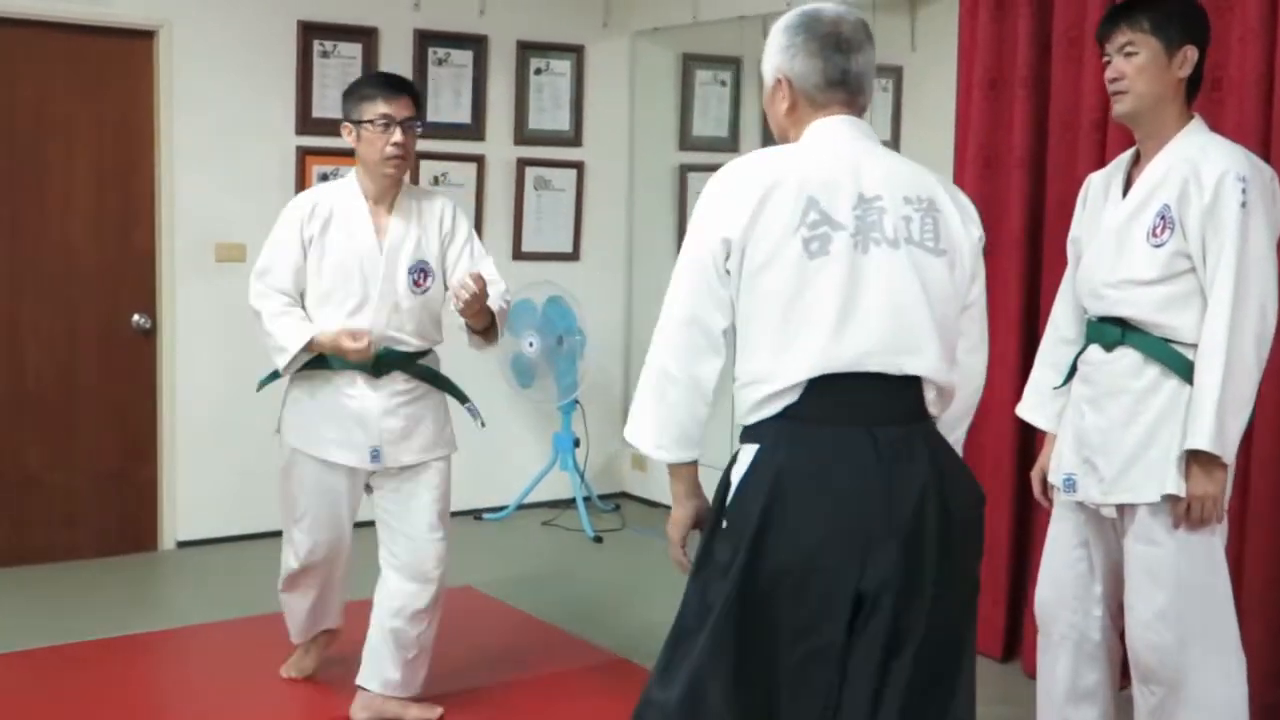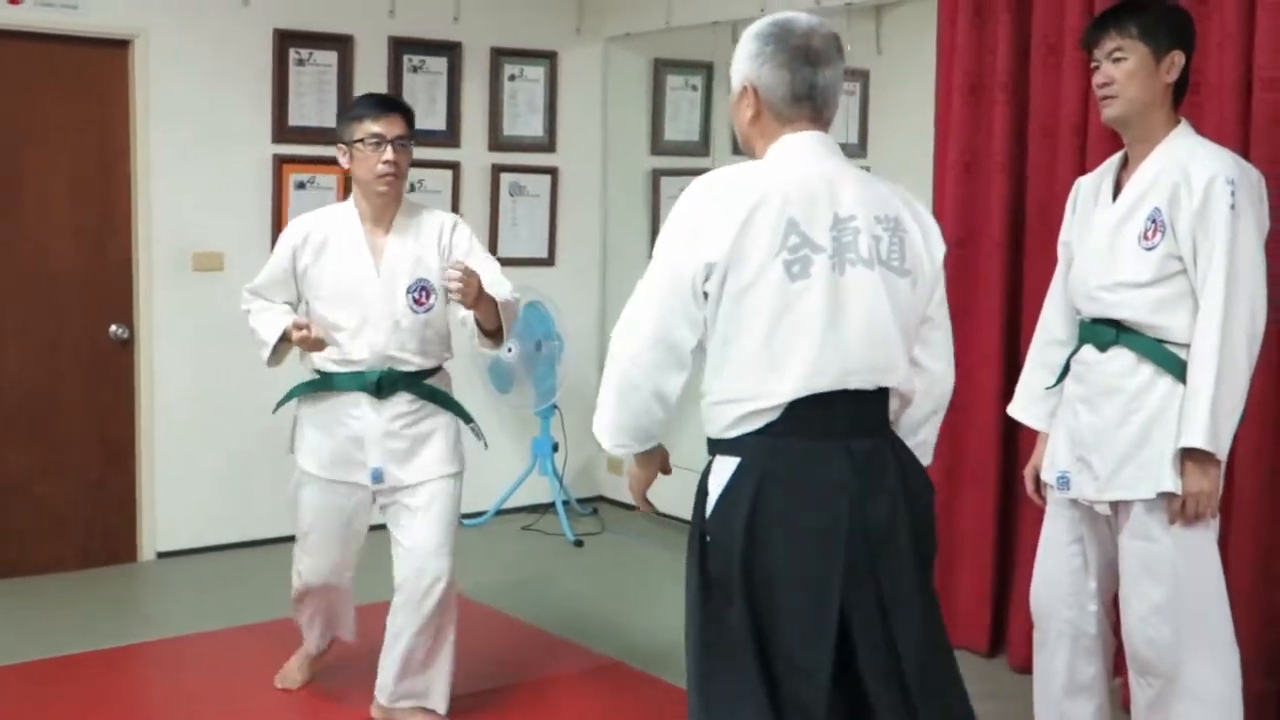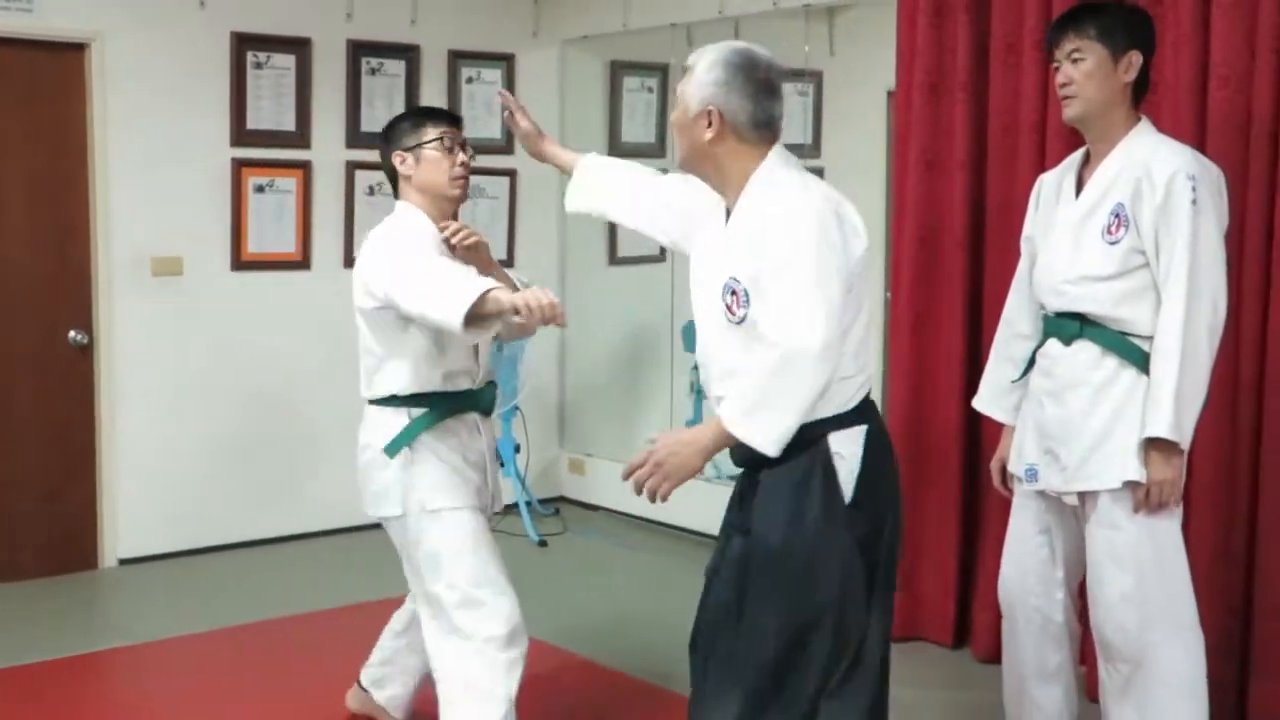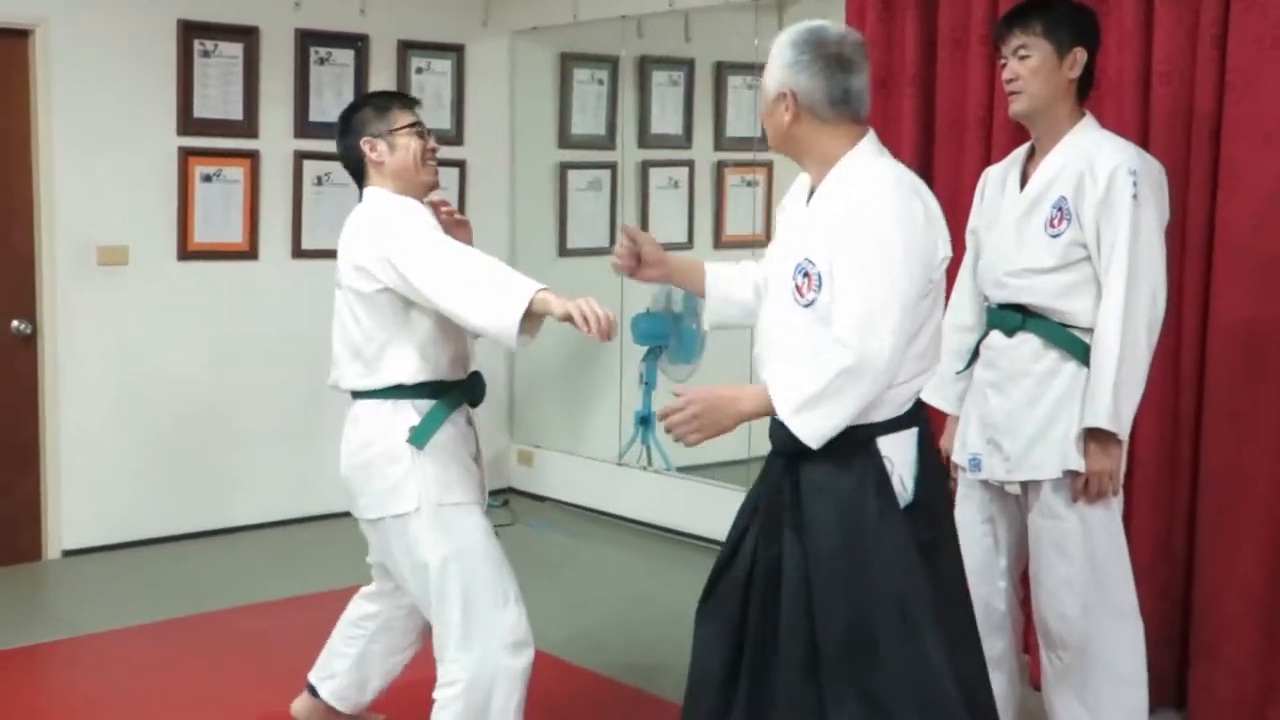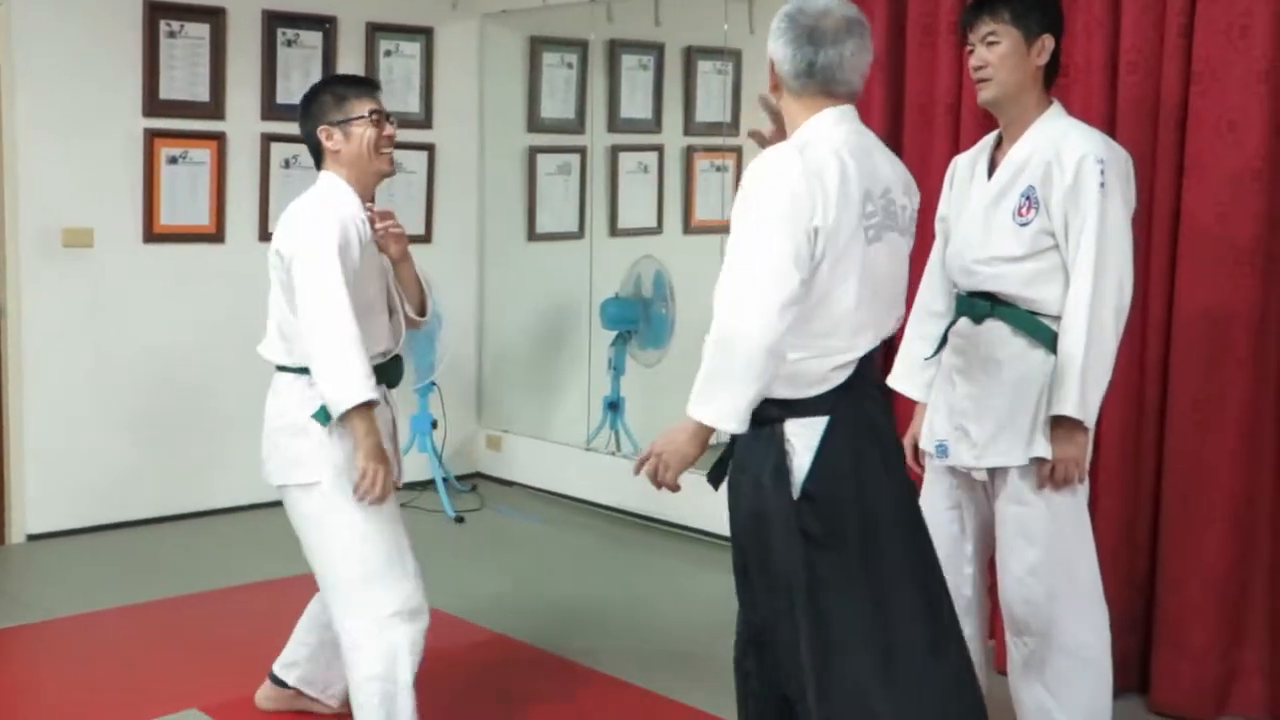
dt=0.5s
person 1, frame 1
right shoulder: (1101, 185)
left wrist: (1209, 451)
right wrist: (1052, 430)
left hip: (1168, 423)
right hip: (1093, 421)
left knee: (1173, 634)
right knee: (1066, 615)
person 1, frame 2
left shoulder: (1215, 177)
right shoulder: (1090, 189)
left elbow: (1231, 318)
left wrist: (1203, 448)
right wrist: (1043, 429)
left hip: (1161, 423)
right hip: (1084, 419)
left knee: (1169, 628)
right knee: (1060, 609)
person 1, frame 3
left shoulder: (1175, 173)
right shoulder: (1052, 185)
left elbow: (1192, 309)
left wrist: (1167, 438)
right wrist: (1009, 421)
left hip: (1123, 413)
right hip: (1050, 409)
left knee: (1137, 613)
right knee: (1029, 596)
person 1, frame 4
left shoulder: (1116, 168)
right shoulder: (997, 178)
left elbow: (1133, 301)
left wrist: (1105, 429)
right wrist: (951, 412)
left hip: (1065, 402)
right hip: (992, 397)
left knee: (1078, 600)
right knee: (975, 583)
person 1, frame 5
left shoulder: (1084, 156)
right shoulder: (966, 166)
left elbow: (1099, 291)
left wrist: (1072, 416)
right wrist: (920, 400)
left hip: (1034, 387)
right hip: (963, 387)
left knee: (1042, 587)
right knee: (940, 569)
person 2, frame 1
left shoulder: (746, 185)
right shoulder: (945, 200)
left elbow: (688, 343)
right elbow: (965, 362)
left wrist: (684, 482)
left hip: (796, 472)
right hip: (917, 472)
person 2, frame 2
left shoulder: (723, 198)
right shoulder: (904, 212)
left elbow: (648, 344)
right elbow: (932, 369)
left wrist: (642, 449)
left hip: (770, 485)
right hip: (877, 477)
person 2, frame 3
left shoulder: (795, 210)
right shoulder: (721, 203)
left elbow: (804, 352)
right elbow: (644, 191)
left wrist: (704, 440)
right wrist: (548, 150)
left hip: (823, 466)
right hip: (783, 466)
right knee: (753, 656)
person 2, frame 4
left shoulder: (883, 200)
right shoulder: (812, 193)
left elbow: (866, 353)
right elbow: (772, 291)
left wrist: (741, 402)
right wrist: (667, 267)
left hip: (867, 472)
right hip: (810, 463)
right knee: (747, 630)
person 2, frame 5
left shoulder: (787, 167)
right shoulder: (886, 168)
left elbow: (752, 318)
left wrist: (696, 428)
left hip: (803, 438)
right hip: (854, 419)
left knee: (865, 663)
right knee: (790, 640)
person 3, frame 1
left shoulder: (442, 215)
right shoulder: (311, 211)
left elbow: (492, 300)
right elbow: (269, 298)
left wrist: (478, 312)
right wrist: (323, 341)
left hip: (414, 402)
right hip: (328, 402)
left knee: (417, 561)
right knee: (313, 546)
right ankle: (314, 632)
person 3, frame 2
left shoulder: (443, 230)
right shoulder: (307, 234)
left elbow: (501, 312)
right elbow: (260, 301)
left wrist: (480, 301)
right wrist: (290, 331)
left hip: (421, 420)
right hip: (336, 419)
left knee: (427, 573)
right knee: (320, 560)
right ankle: (323, 634)
person 3, frame 3
left shoulder: (453, 246)
right shoulder: (398, 242)
left elbow: (522, 323)
right elbow: (430, 291)
left wrist: (486, 266)
right wrist: (508, 298)
left hip: (462, 439)
right hip: (416, 450)
left knee: (444, 599)
right knee: (486, 623)
person 3, frame 4
left shoulder: (404, 225)
right shoulder: (387, 223)
left elbow: (456, 289)
right elbow: (457, 282)
left wrist: (464, 244)
right wrist: (556, 304)
left hip: (402, 439)
right hip: (410, 444)
left knee: (400, 589)
right knee: (490, 632)
person 3, frame 5
left shoulder: (356, 218)
right shoulder: (319, 217)
left elbow: (408, 318)
right elbow: (329, 327)
left wrist: (399, 258)
right wrist: (367, 437)
left hip: (345, 421)
right hip: (318, 422)
left knee: (359, 583)
right knee: (386, 602)
